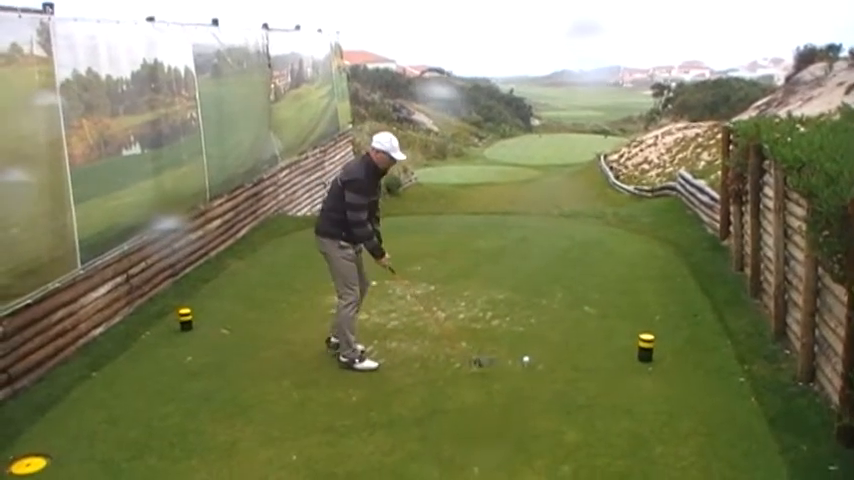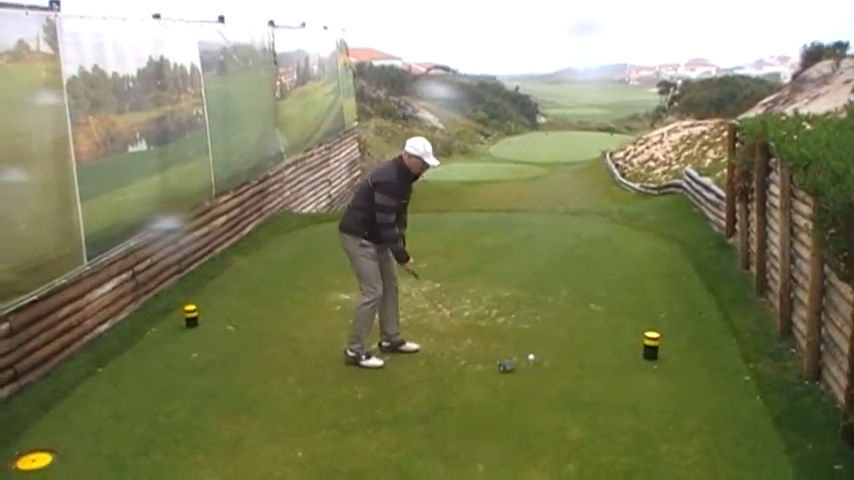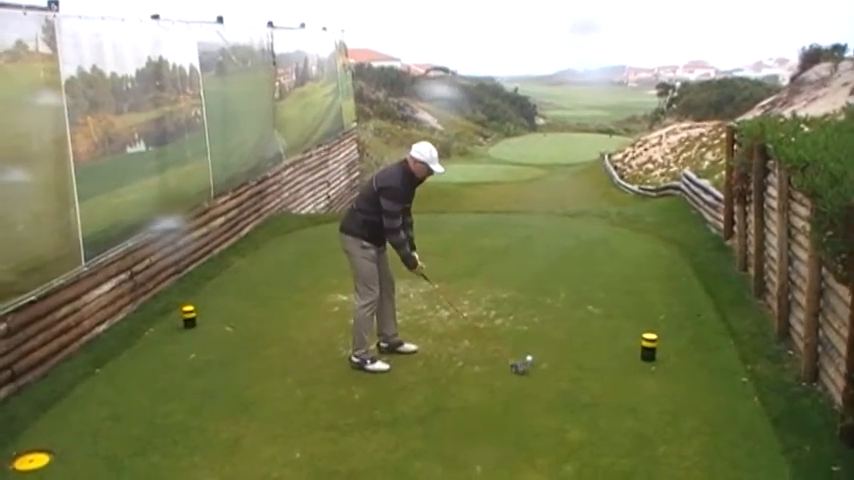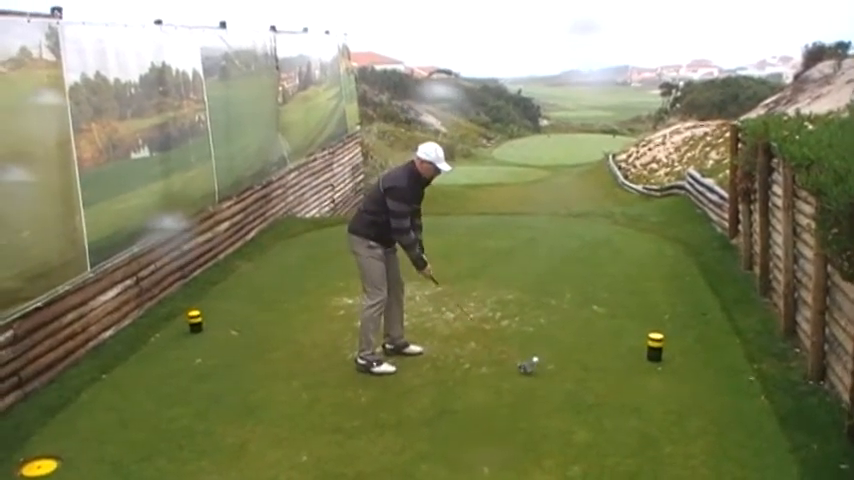
dt=0.5s
person 1, frame 1
left shoulder: (370, 172)
right shoulder: (359, 177)
left elbow: (370, 213)
right elbow: (358, 221)
left wrist: (378, 244)
right wrist: (377, 252)
left hip: (345, 237)
right hip: (334, 238)
left knee: (360, 286)
right knee: (349, 294)
left ankle: (337, 337)
right ankle: (348, 354)
person 1, frame 2
left shoulder: (403, 176)
right shoulder: (389, 179)
left elbow: (399, 216)
right elbow: (387, 223)
left wrist: (402, 252)
right wrist: (402, 256)
left hip: (374, 236)
right hip: (357, 236)
left knee: (390, 286)
right knee: (372, 292)
left ankle: (390, 339)
right ankle: (355, 350)
person 1, frame 3
left shoulder: (406, 179)
right shoulder: (394, 183)
left elbow: (404, 218)
right elbow: (393, 228)
left wrist: (413, 251)
right wrist: (410, 262)
left hip: (373, 237)
right hip: (358, 238)
left knee: (386, 287)
right knee: (368, 295)
left ankle: (388, 340)
right ankle: (359, 355)
person 1, frame 4
left shoulder: (415, 181)
right shoulder: (400, 184)
left elbow: (414, 220)
right elbow: (401, 229)
left wrist: (422, 255)
right wrist: (420, 262)
left hip: (383, 239)
right hip: (366, 239)
left knee: (395, 289)
right knee: (376, 296)
left ankle: (394, 342)
right ankle: (366, 356)
